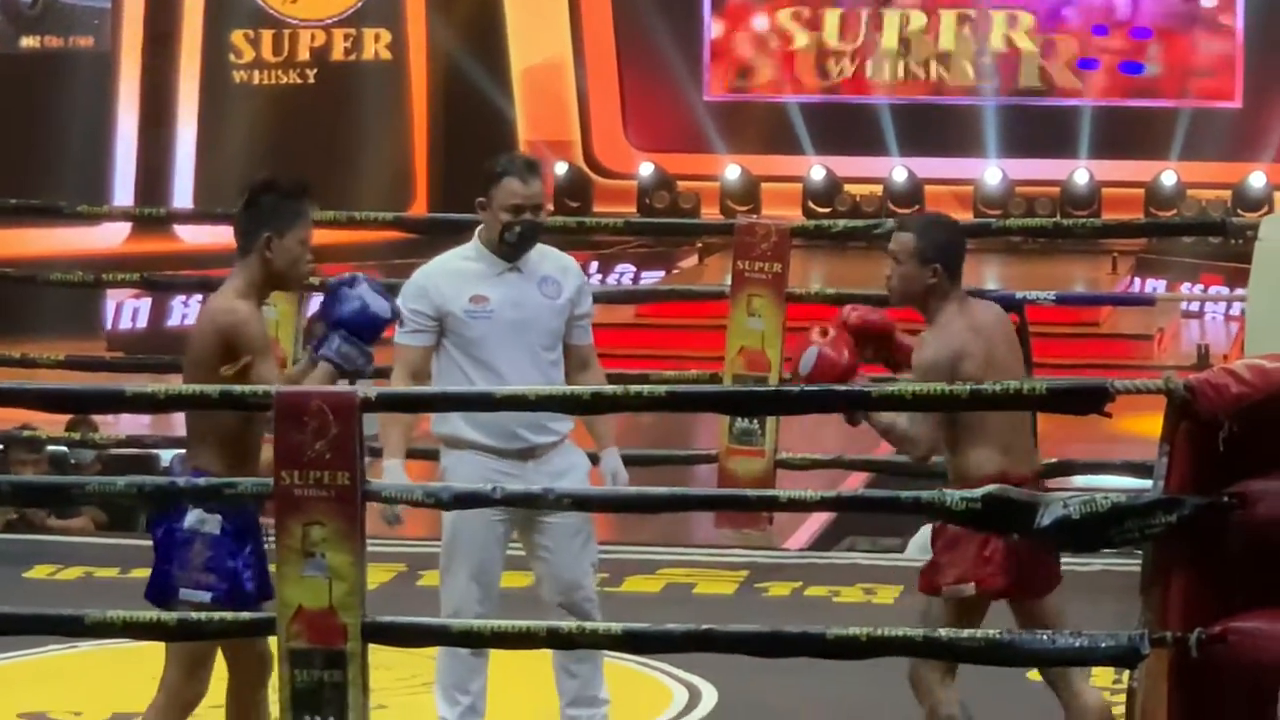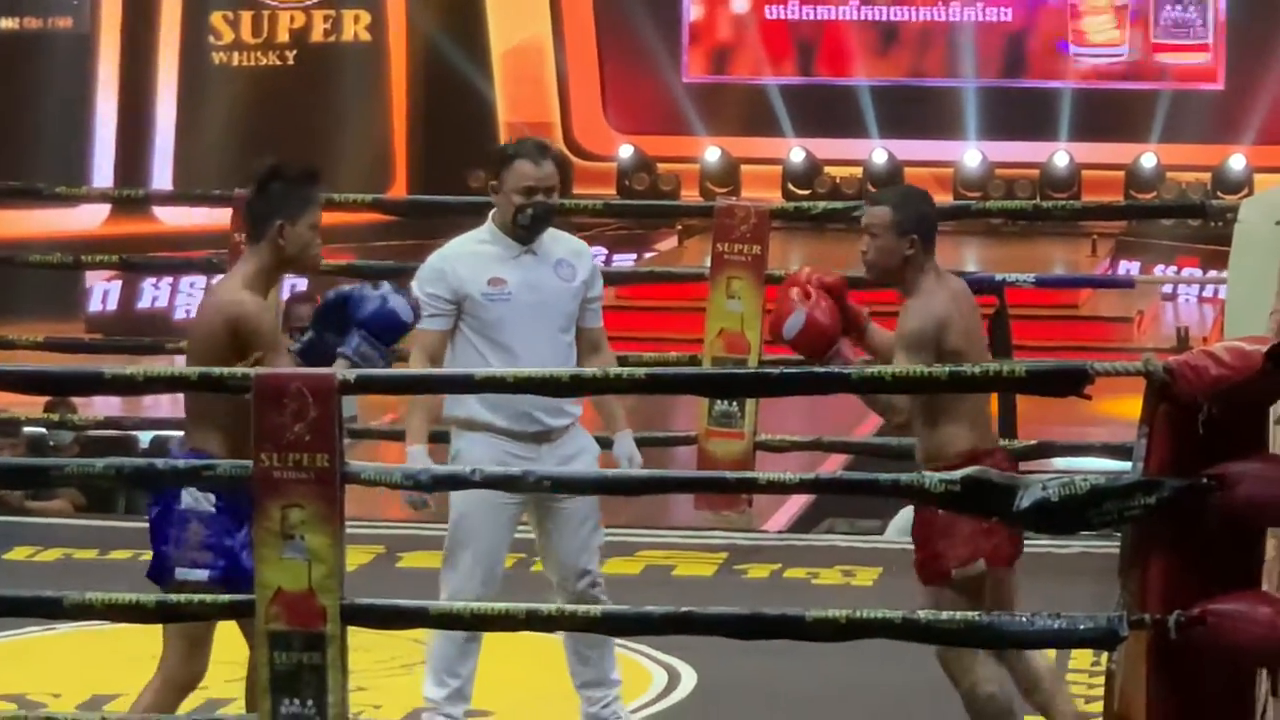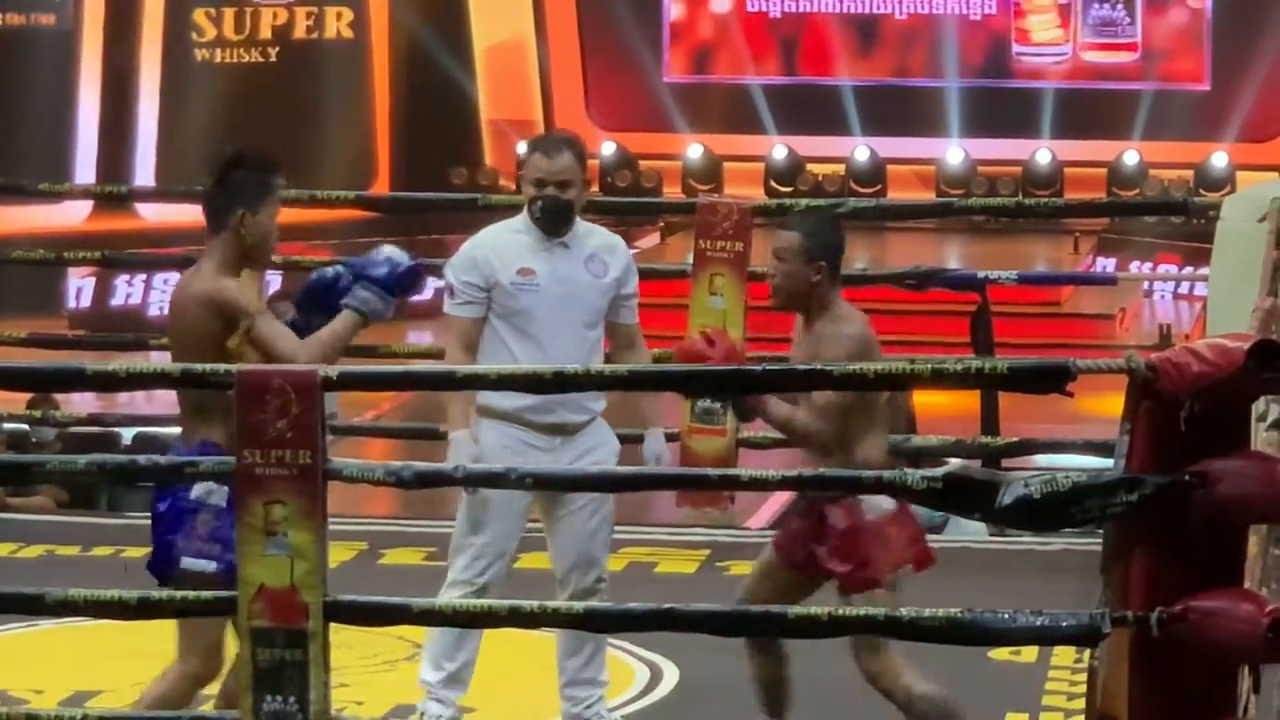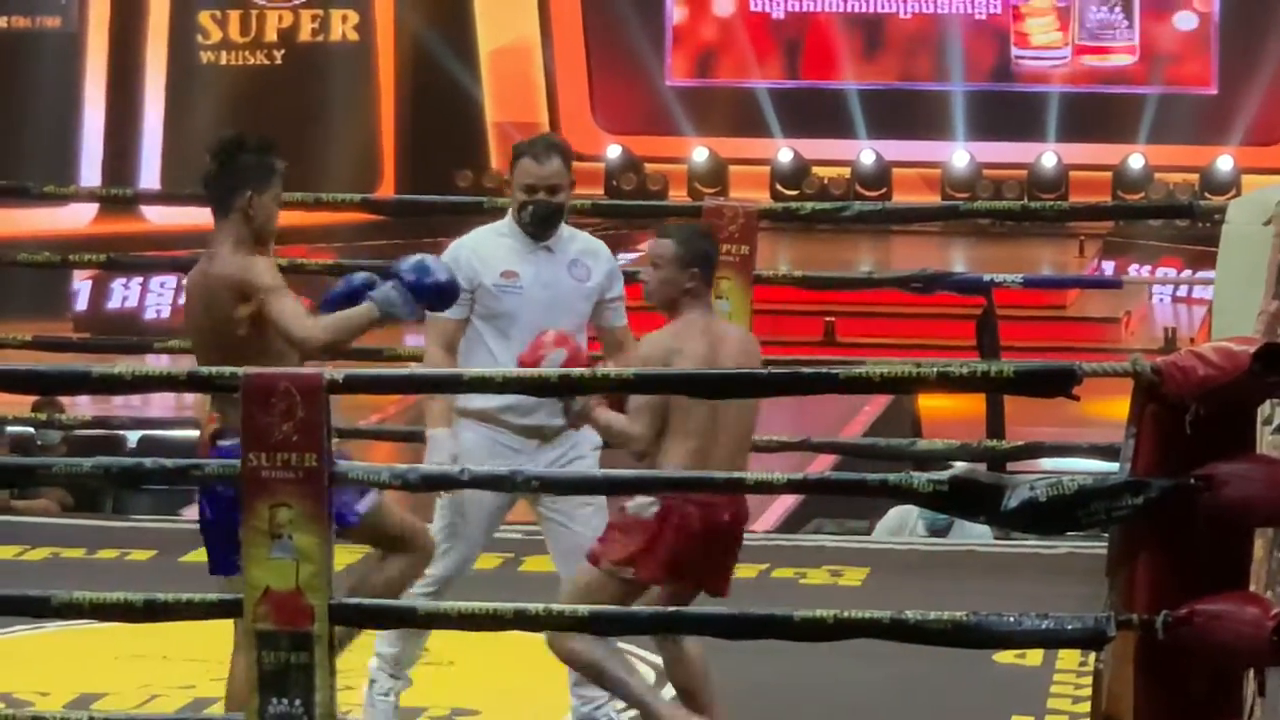
dt=0.3s
person 1, frame 1
left shoulder: (565, 273)
right shoulder: (436, 280)
left elbow: (584, 369)
right elbow: (407, 378)
left wrist: (609, 449)
right wrist: (393, 463)
left hip: (556, 462)
right hip: (474, 466)
left knee: (576, 600)
right knee: (467, 612)
person 1, frame 2
left shoulder: (576, 256)
right shoulder: (452, 263)
left elbow: (594, 352)
right elbow: (424, 361)
left wrist: (622, 433)
right wrist: (416, 448)
left hip: (567, 446)
right hip: (488, 448)
left knee: (583, 586)
right knee: (468, 593)
person 1, frame 3
left shoulder: (612, 252)
right shoulder: (485, 250)
left elbow: (629, 348)
right elbow: (459, 351)
left wrist: (653, 428)
right wrist: (460, 435)
left hip: (586, 440)
right hip: (506, 437)
left knee: (585, 580)
right knee: (474, 577)
person 1, frame 4
left shoulder: (596, 257)
right shoulder: (470, 253)
left elbow: (620, 351)
right elbow: (440, 351)
right wrist: (439, 433)
left hip: (566, 443)
right hip: (486, 438)
right knee: (441, 571)
person 2, frame 1
left shoulder: (228, 310)
right shoulder: (238, 317)
left wrist: (323, 356)
right wrist: (339, 356)
left hip: (227, 511)
right hip: (207, 514)
left knee: (252, 666)
person 2, frame 2
left shoulder: (235, 296)
right shoulder: (247, 308)
left wrist: (314, 347)
right wrist: (356, 353)
left hip: (227, 492)
right hip: (203, 495)
right knee: (181, 671)
person 2, frame 3
left shoulder: (201, 287)
right shoulder: (223, 292)
right elbow: (299, 363)
left wrist: (305, 318)
right wrist: (361, 306)
left hip: (212, 481)
right hip: (209, 484)
right knee: (196, 665)
person 2, frame 4
left shoulder: (202, 279)
right shoulder: (251, 272)
right elbow: (309, 339)
left wrist: (336, 312)
right wrist: (384, 301)
left hip: (230, 463)
left knee: (253, 641)
right knee: (414, 544)
person 3, frame 1
left shoulder: (942, 343)
right shoulder: (992, 317)
left elbow: (918, 444)
right wrist: (896, 351)
left knee: (930, 674)
right knee: (1063, 668)
person 3, frame 2
left shoulder: (926, 312)
right shoulder: (948, 289)
left elbow: (895, 406)
right elbow: (905, 355)
left wrist: (830, 348)
right wrist: (850, 318)
right hip: (986, 473)
left knee: (959, 655)
person 3, frame 3
left shoulder: (843, 335)
right shoulder: (813, 324)
left elbow: (819, 432)
right elbow: (803, 392)
left wrist: (747, 395)
left hip: (861, 506)
right hip: (826, 502)
left knee: (876, 662)
right knee: (749, 611)
person 3, frame 4
left shoulder: (660, 347)
right shoulder: (745, 341)
left elbow: (637, 438)
left wrist: (583, 403)
left hip: (668, 507)
right hip: (725, 506)
left knee: (566, 632)
